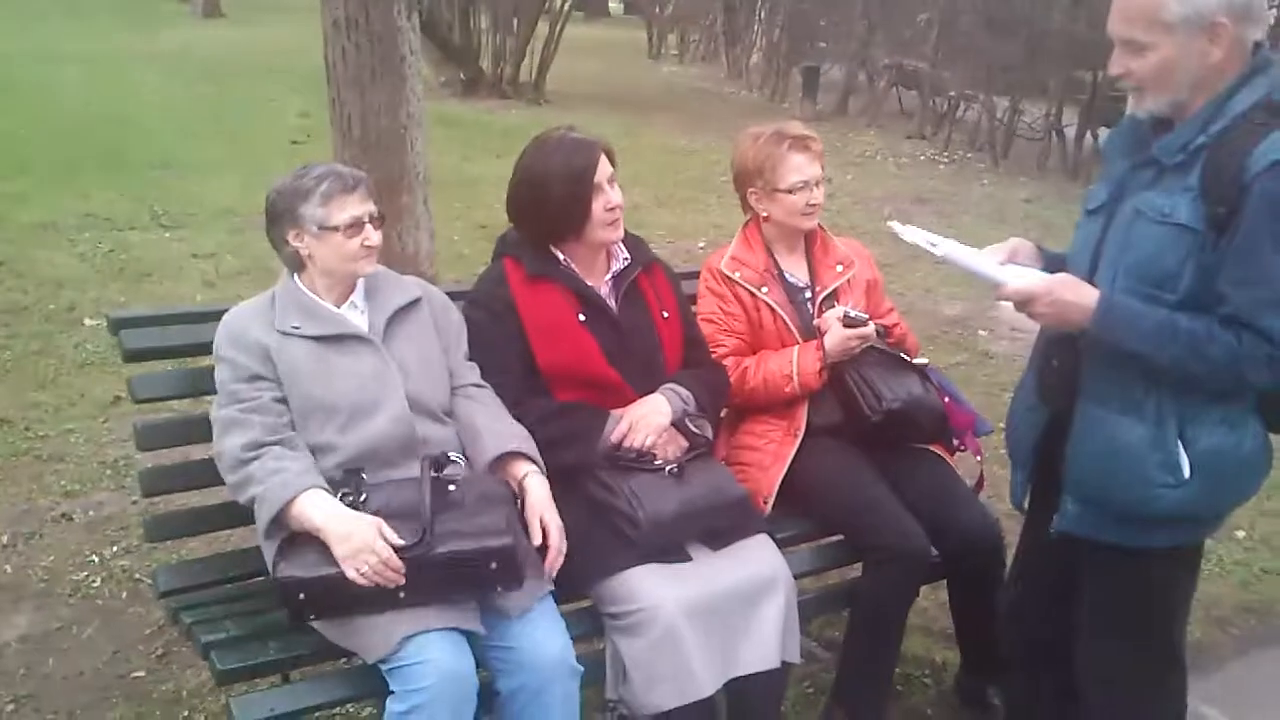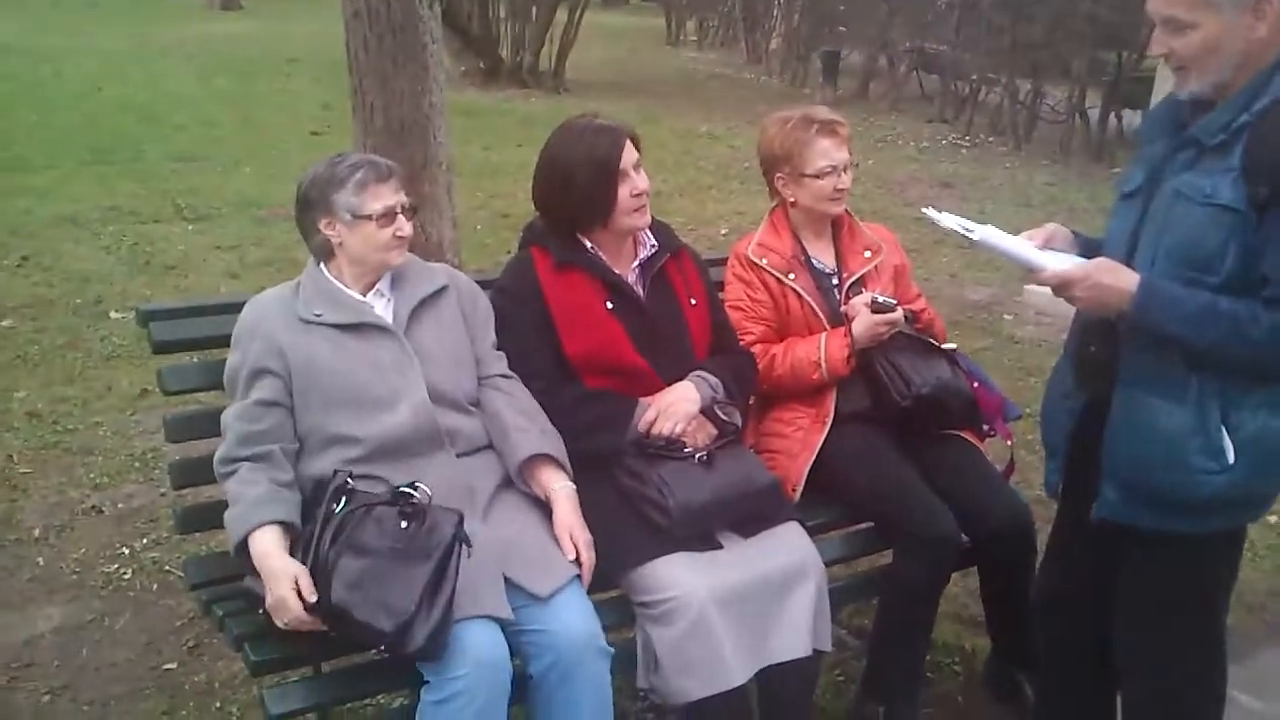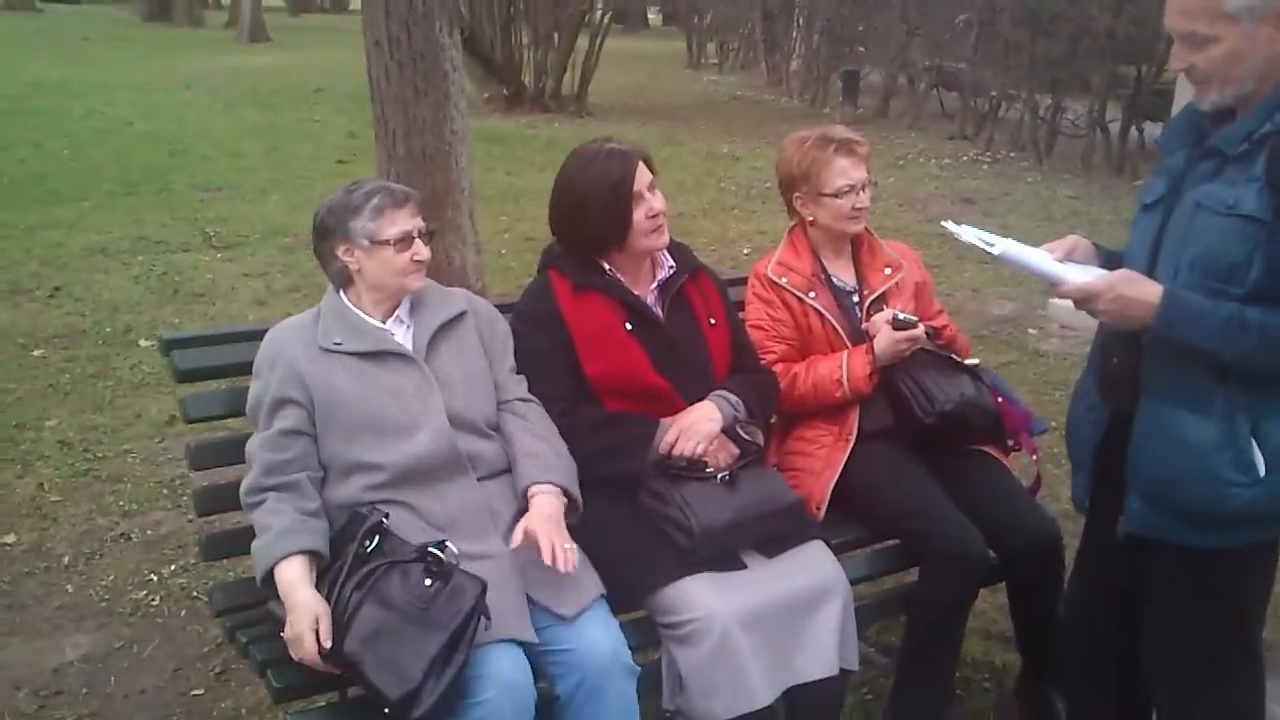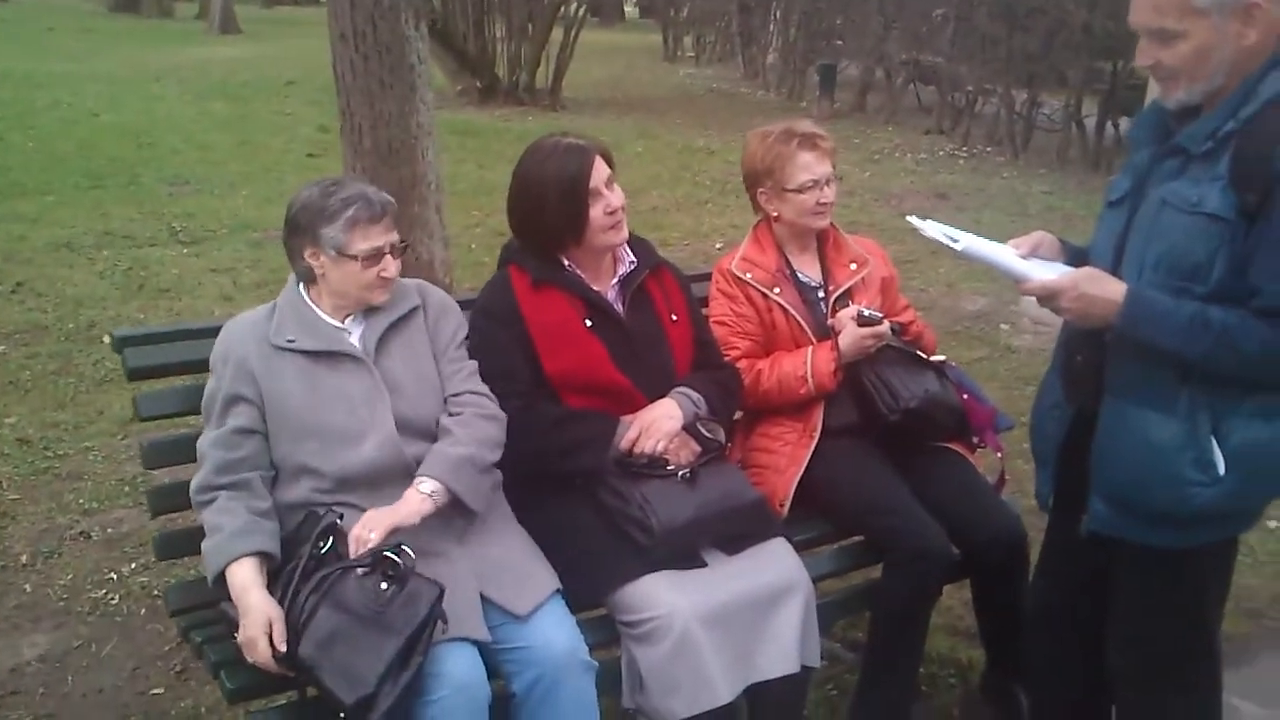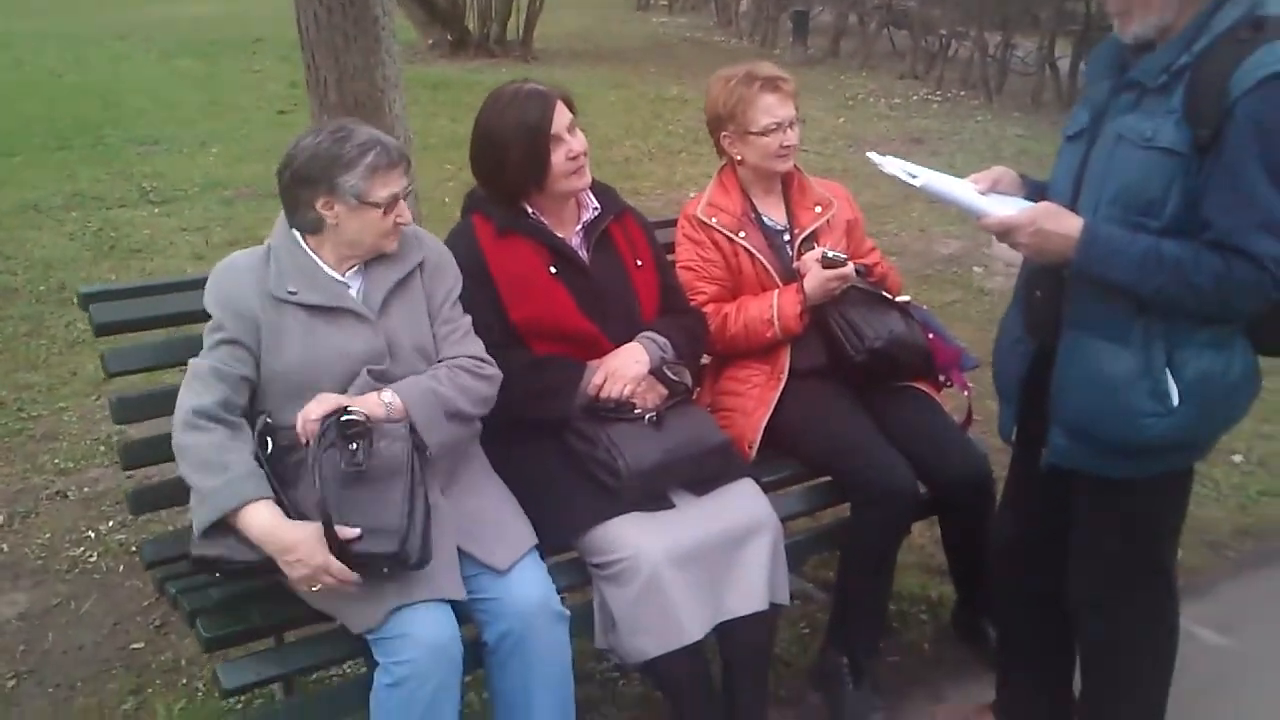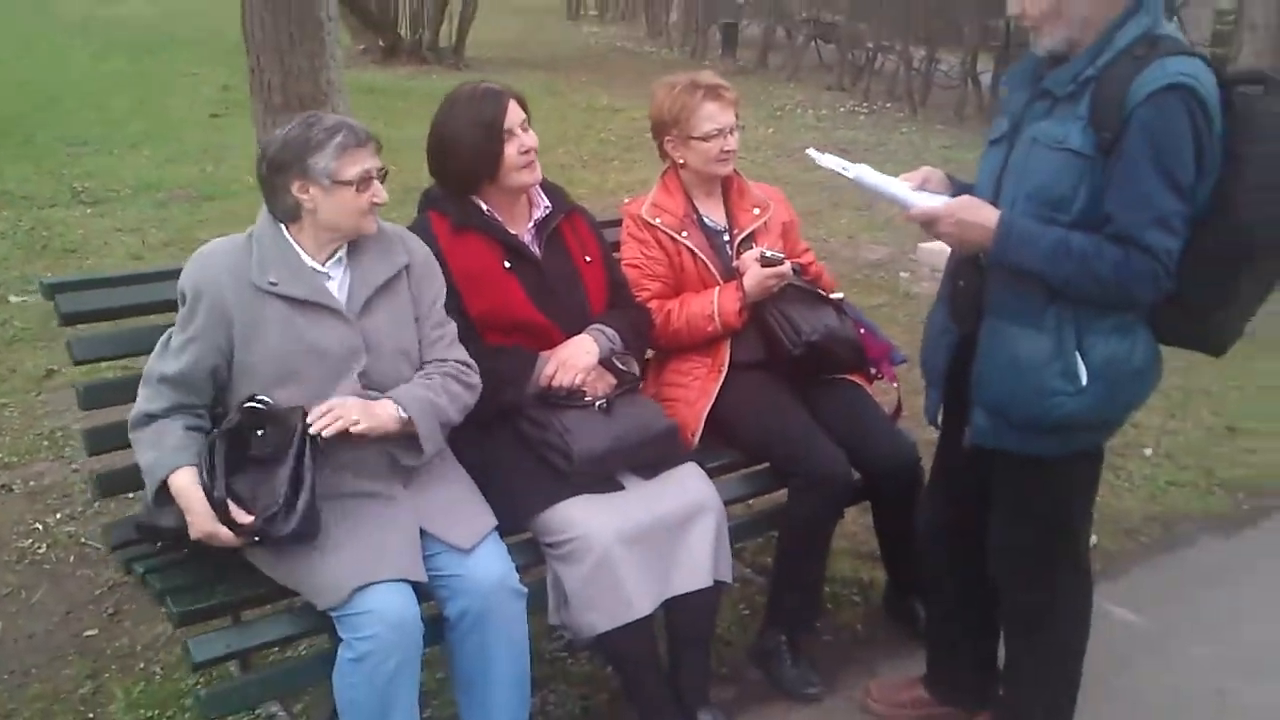
dt=0.7s
person 1, frame 1
right shoulder: (1145, 135)
left wrist: (1099, 313)
right wrist: (1046, 264)
left hip: (1149, 475)
right hip: (1072, 446)
right knee: (1034, 638)
person 1, frame 2
right shoulder: (1177, 119)
left wrist: (1140, 300)
right wrist: (1080, 250)
left hip: (1190, 461)
right hip: (1105, 433)
right knee: (1066, 626)
person 1, frame 3
right shoulder: (1196, 129)
left wrist: (1163, 309)
right wrist: (1103, 260)
left hip: (1216, 476)
right hip: (1130, 447)
right knee: (1094, 645)
person 1, frame 4
right shoulder: (1167, 125)
left wrist: (1127, 308)
right wrist: (1067, 256)
left hip: (1181, 470)
right hip: (1095, 441)
right knee: (1058, 635)
person 1, frame 5
right shoulder: (1128, 58)
left wrist: (1084, 243)
right wrist: (1029, 191)
left hip: (1138, 397)
right hip: (1058, 369)
left knee: (1117, 594)
right knee: (1024, 555)
person 1, frame 6
left shoulder: (1161, 90)
right shoulder: (1046, 71)
left elbow: (1143, 268)
left wrist: (999, 235)
right wrist: (957, 193)
left hip: (1055, 379)
right hip: (983, 356)
left knee: (1035, 564)
right knee: (952, 531)
person 2, frame 1
left shoulder: (851, 258)
right shoulder: (726, 275)
left elbow: (900, 340)
right elbow: (727, 379)
left wrist: (867, 339)
right wrist: (819, 353)
right hip: (791, 435)
left knee: (978, 534)
right knee: (903, 545)
person 2, frame 2
left shoulder: (879, 243)
right shoulder: (753, 260)
left elbow: (927, 325)
right elbow: (755, 366)
left wrist: (896, 325)
right wrist: (848, 340)
right hip: (818, 422)
left knee: (1009, 520)
right knee: (932, 531)
left ankle: (1016, 665)
person 2, frame 3
left shoulder: (900, 260)
right shoulder: (773, 281)
left elbow: (949, 342)
right elbow: (776, 386)
left wrist: (916, 343)
right wrist: (869, 358)
right hip: (842, 439)
left knee: (1036, 536)
right knee: (959, 549)
person 2, frame 4
left shoulder: (866, 256)
right shoulder: (739, 277)
left elbow: (915, 336)
right elbow: (741, 381)
left wrist: (885, 340)
right wrist: (835, 353)
right hip: (807, 435)
left knee: (1000, 531)
right knee: (922, 545)
person 2, frame 5
left shoulder: (830, 198)
right shoulder: (704, 222)
left elbow: (880, 276)
right elbow: (708, 326)
left wrist: (855, 283)
right wrist: (800, 297)
right hip: (776, 379)
left knee: (967, 470)
right knee: (889, 485)
left ankle: (979, 611)
right ankle: (844, 658)
person 2, frame 6
left shoulder: (767, 202)
right shoulder: (648, 222)
left elbow: (811, 273)
right elbow: (653, 321)
left wrist: (792, 280)
right wrist: (740, 294)
right hip: (715, 371)
left knee: (895, 456)
right knee: (826, 471)
left ankle: (909, 591)
right ankle: (782, 635)
person 3, frame 1
left shoulder: (648, 271)
right shoulder: (501, 293)
left elbow: (709, 372)
right elbow: (507, 413)
left wrist: (669, 401)
right wrist: (613, 428)
left hip: (671, 469)
right hip: (575, 481)
left knee: (766, 573)
right knee: (660, 604)
person 3, frame 2
left shoulder: (675, 258)
right shoulder: (528, 281)
left elbow: (738, 360)
right elbow: (537, 404)
left wrist: (698, 386)
right wrist: (643, 415)
left hip: (700, 455)
right hip: (603, 468)
left knee: (797, 562)
right knee: (689, 593)
person 3, frame 3
left shoulder: (693, 278)
right shoulder: (548, 305)
left elbow: (757, 378)
right elbow: (556, 428)
left wrist: (718, 408)
right wrist: (663, 437)
left hip: (719, 477)
right hip: (621, 492)
left knee: (821, 579)
right knee: (712, 612)
person 3, frame 4
left shoulder: (656, 275)
right shoulder: (507, 302)
left elbow: (722, 376)
right elbow: (515, 428)
left wrist: (680, 404)
right wrist: (625, 433)
left hip: (681, 474)
right hip: (578, 490)
left knee: (784, 578)
right knee: (671, 610)
person 3, frame 5
left shoulder: (620, 219)
right shoulder: (473, 248)
left elbow: (687, 320)
left wrist: (645, 349)
right wrist: (592, 379)
left hip: (648, 416)
right hip: (548, 435)
left knee: (750, 517)
right knee: (643, 551)
person 3, frame 6
left shoulder: (567, 217)
right shoulder: (434, 243)
left elbow: (633, 314)
left wrist: (595, 342)
right wrist: (546, 368)
left hip: (596, 402)
right hip: (502, 423)
left knee: (695, 501)
right knee: (594, 531)
person 4, frame 1
left shoulder: (423, 301)
right shoulder: (250, 330)
left elbow: (471, 400)
right elbow: (259, 454)
left wrist: (528, 479)
right wrist: (332, 522)
right hip: (347, 538)
left knee: (547, 656)
right knee: (440, 672)
person 4, frame 2
left shoulder: (452, 290)
right shoulder: (271, 321)
left elbow: (500, 392)
right elbow: (256, 457)
left wrist: (559, 490)
right wrist: (272, 558)
left hip: (490, 498)
left knee: (576, 638)
right knee: (475, 658)
person 4, frame 3
left shoulder: (469, 314)
right shoulder: (292, 349)
left elbow: (522, 414)
right elbow: (283, 487)
left wrist: (547, 500)
right wrist: (298, 590)
left hip: (512, 524)
left knee: (602, 657)
person 4, frame 4
left shoulder: (428, 306)
right shoulder: (248, 345)
left elbow: (478, 415)
right elbow: (232, 485)
left wrist: (416, 501)
right wrist: (249, 592)
left hip: (462, 521)
right hip: (354, 546)
left knee: (558, 654)
person 4, frame 5
left shoulder: (421, 255)
right shoulder: (245, 285)
left elbow: (475, 375)
right elbow: (205, 424)
left wrist: (377, 405)
right wrist: (275, 530)
left hip: (444, 473)
left knee: (532, 608)
right knee: (424, 637)
person 4, frame 6
left shoulder: (402, 253)
right shoulder: (223, 275)
left elbow: (456, 374)
right elbow: (164, 405)
left wrist: (385, 413)
right wrist: (191, 492)
left hip: (411, 463)
right hip: (305, 492)
left knee: (492, 585)
right knee: (385, 614)
